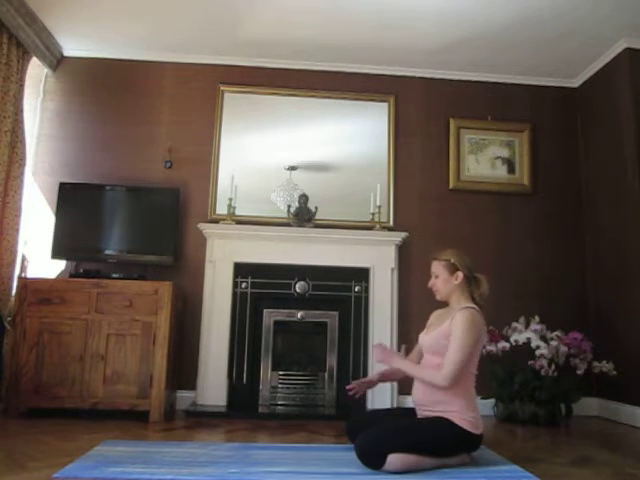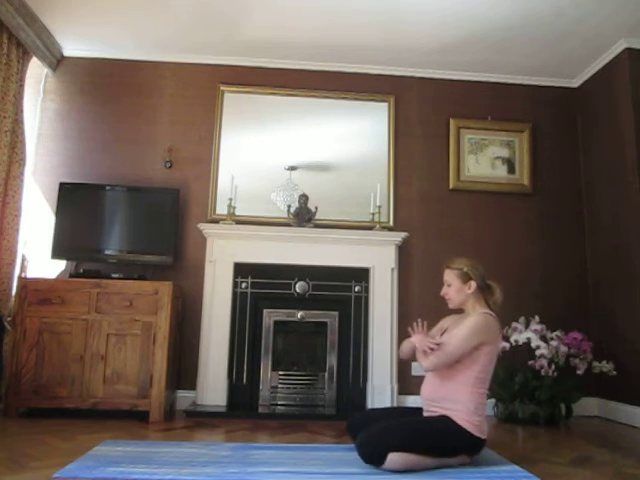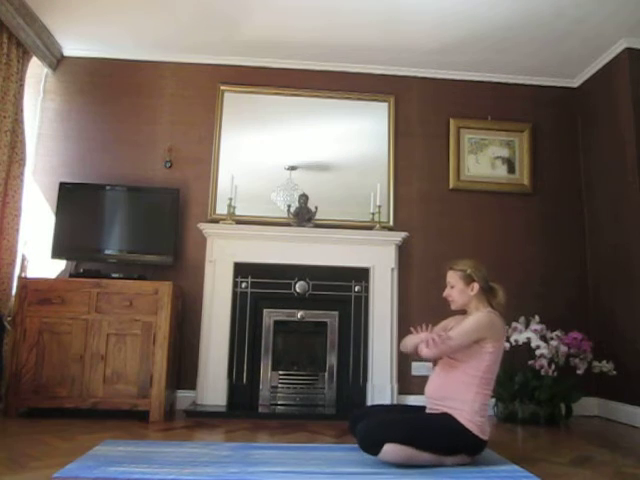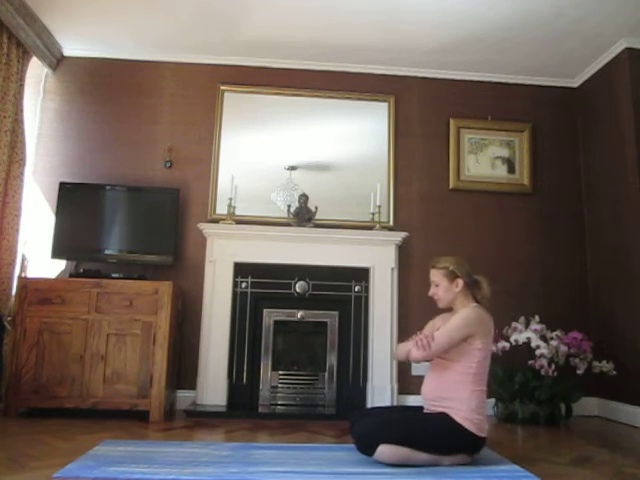
dt=0.3s
person 1, frame 1
left shoulder: (467, 317)
right shoulder: (437, 316)
left elbow: (445, 378)
right elbow: (415, 362)
left wrist: (398, 362)
right wrist: (379, 377)
left hip: (455, 425)
right hip: (429, 415)
left knee: (368, 449)
right knee: (356, 427)
left ankle: (450, 458)
right ankle: (443, 451)
person 1, frame 2
left shoulder: (482, 322)
right shoulder: (453, 321)
left elbow: (430, 363)
right elbow: (404, 352)
left wrist: (420, 345)
right wrist: (417, 341)
left hip: (461, 428)
right hip: (436, 416)
left knee: (370, 447)
right knee: (357, 424)
left ankle: (450, 458)
person 1, frame 3
left shoulder: (487, 320)
right shoulder: (456, 322)
left elbow: (429, 351)
right elbow: (405, 346)
left wrist: (424, 341)
right wrist: (422, 337)
left hip: (463, 427)
right hip: (441, 415)
left knee: (369, 435)
right knee: (359, 419)
left ankle: (449, 457)
right ankle: (443, 450)
person 1, frame 4
left shoulder: (472, 316)
right shoulder: (444, 319)
left elbow: (421, 353)
right elbow: (399, 353)
left wrist: (418, 346)
right wrist: (416, 343)
left hip: (461, 426)
right hip: (440, 414)
left knee: (366, 436)
right knee: (360, 421)
left ankle: (447, 457)
right ankle: (445, 450)
